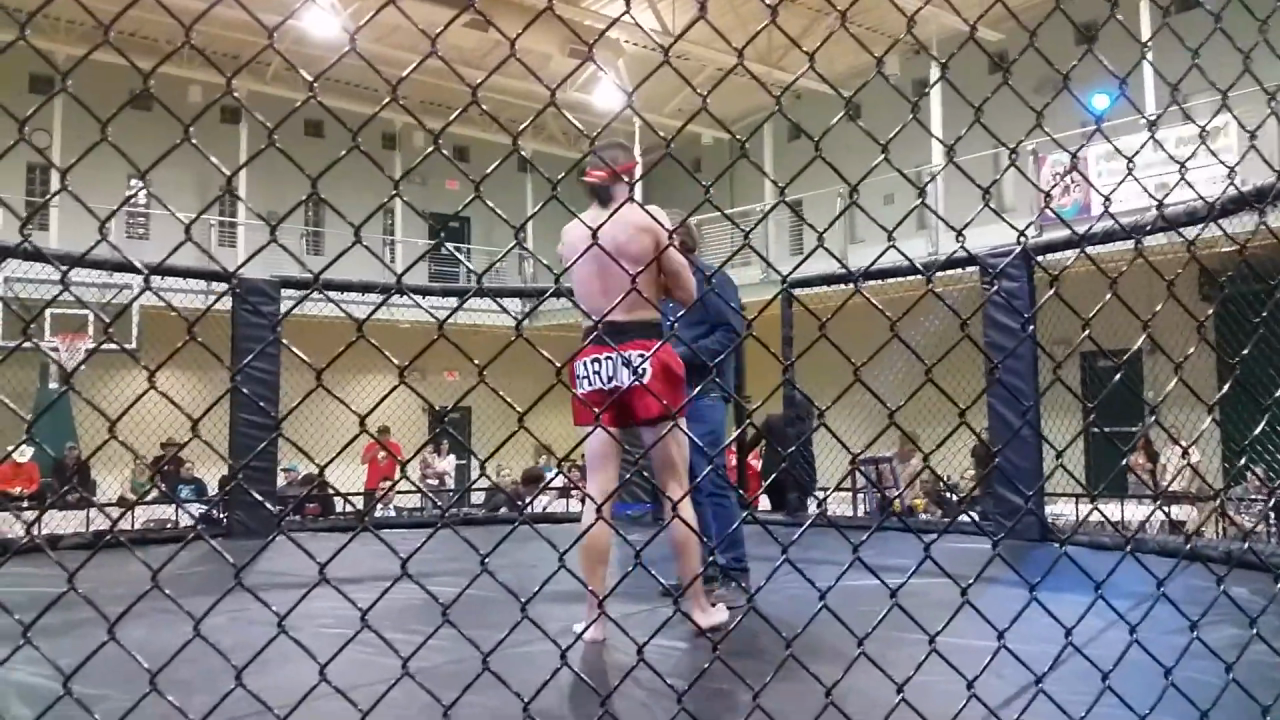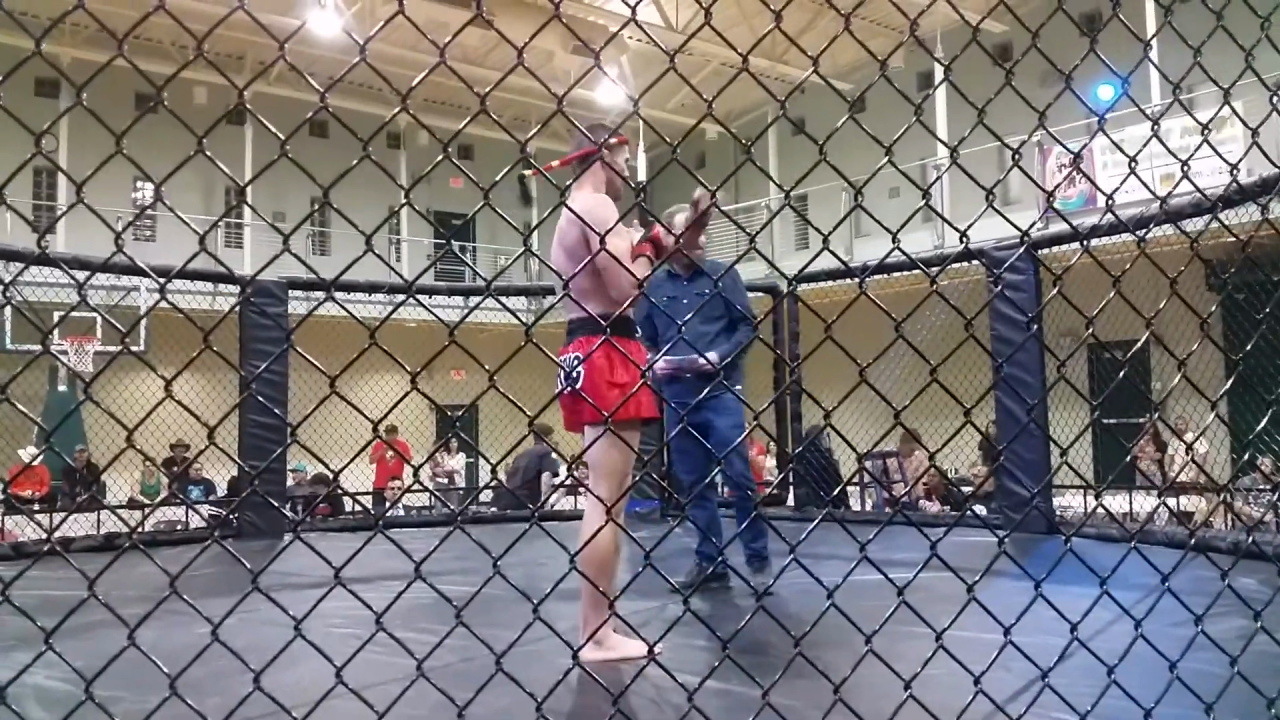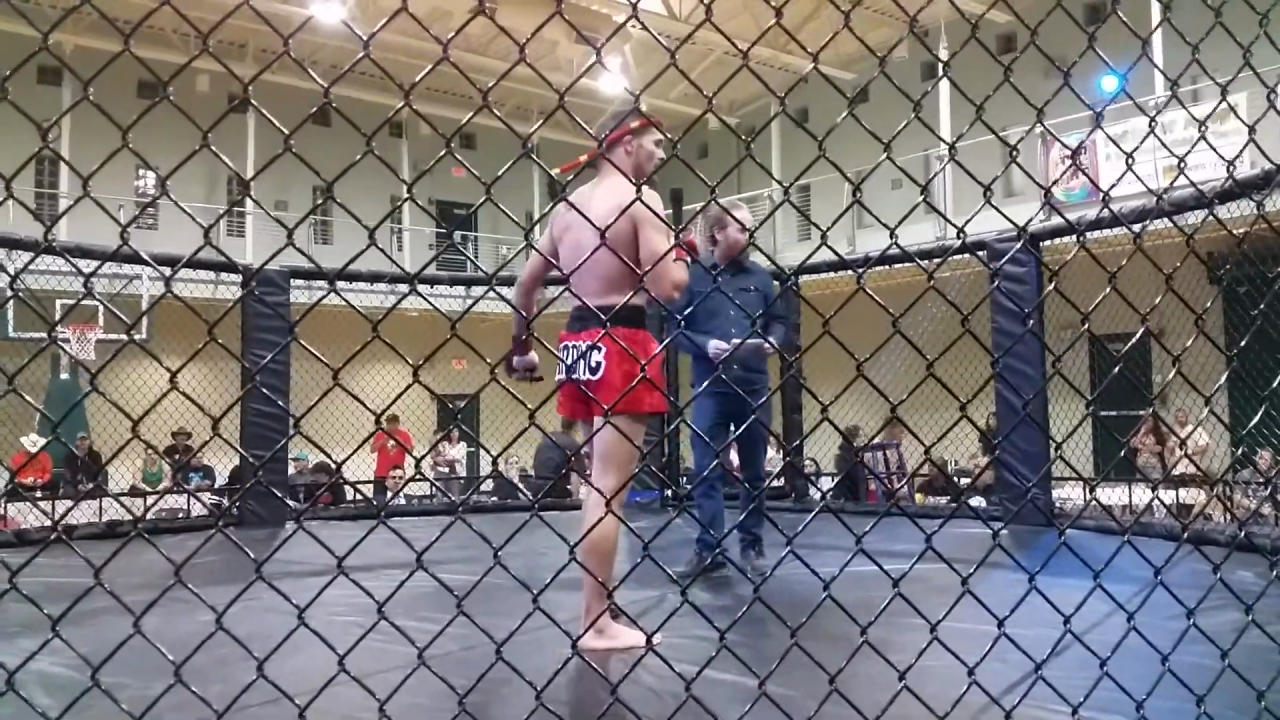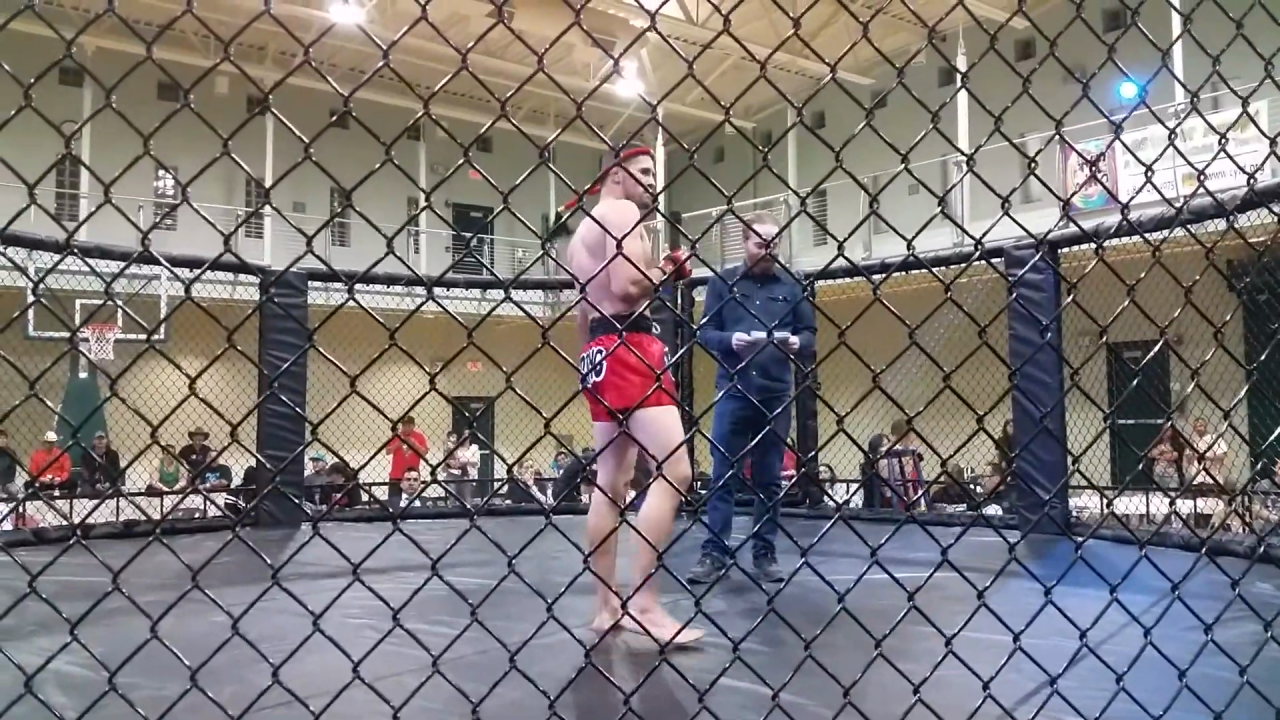
dt=0.7s
person 1, frame 1
left shoulder: (569, 234)
right shoulder: (651, 220)
right elbow: (687, 295)
left hip: (593, 359)
right hip: (645, 354)
left knee: (598, 492)
right knee: (675, 487)
left ankle: (593, 616)
right ankle: (698, 604)
person 1, frame 2
left shoulder: (574, 211)
right shoulder: (598, 207)
left elbow: (626, 267)
right elbow: (626, 289)
left wrist: (689, 226)
right wrist: (649, 249)
left hip: (582, 352)
right hip: (608, 355)
left knee: (600, 497)
right knee: (609, 500)
left ankle: (597, 623)
right ankle: (597, 633)
person 1, frame 3
left shoulder: (570, 204)
right shoulder: (641, 198)
left elbow: (528, 281)
right elbow: (667, 287)
left wrist: (521, 343)
right wrist: (683, 253)
left hip: (576, 343)
right hip: (619, 345)
left knee: (599, 483)
right knee: (612, 488)
left ankle: (596, 606)
right ankle: (597, 623)
person 1, frame 4
left shoulder: (583, 230)
right shoulder: (623, 212)
right elbow: (627, 286)
right wrist: (671, 268)
left hip: (598, 352)
right hip: (630, 350)
left knee: (610, 484)
right knee: (673, 472)
left ankle: (607, 607)
right ankle: (645, 604)
person 2, frame 1
left shoulder: (713, 280)
left elbow: (731, 334)
left wrist: (680, 355)
left hip: (704, 394)
left knee: (713, 481)
right knee: (684, 483)
left ankle: (735, 573)
right ankle: (703, 563)
person 2, frame 2
left shoulder: (723, 276)
right shoulder: (654, 286)
left elbow: (748, 326)
right elbow: (643, 338)
left wrist: (719, 357)
right wrist: (653, 362)
left hip: (722, 392)
right hip: (677, 397)
left knee: (739, 477)
right knee: (693, 483)
left ankle: (758, 560)
right ankle: (709, 561)
person 2, frame 3
left shoulder: (761, 276)
right shoulder: (692, 276)
left elbow: (779, 321)
right elbow: (675, 329)
left wrist: (773, 341)
right wrist: (705, 346)
left hip: (754, 387)
right hip: (710, 388)
left knee: (754, 472)
right knee: (707, 470)
left ankle: (751, 546)
right ankle: (708, 550)
person 2, frame 4
left shoulder: (792, 286)
right shoulder: (722, 282)
left elbow: (809, 333)
right elbow: (705, 332)
left wrist: (797, 343)
right wrist: (729, 340)
left hip: (776, 394)
right hip: (732, 392)
left knee: (770, 478)
right knee: (723, 474)
left ankle: (765, 553)
right ankle: (715, 553)
